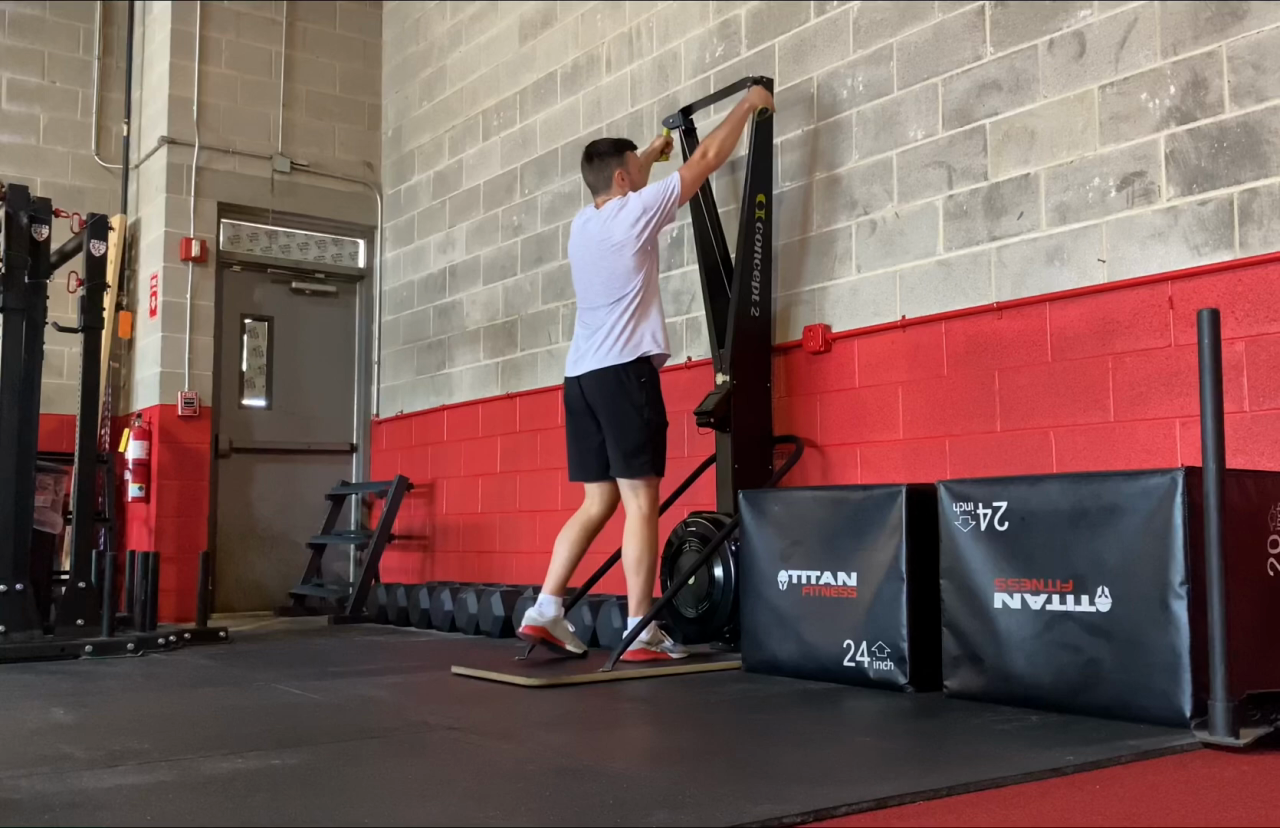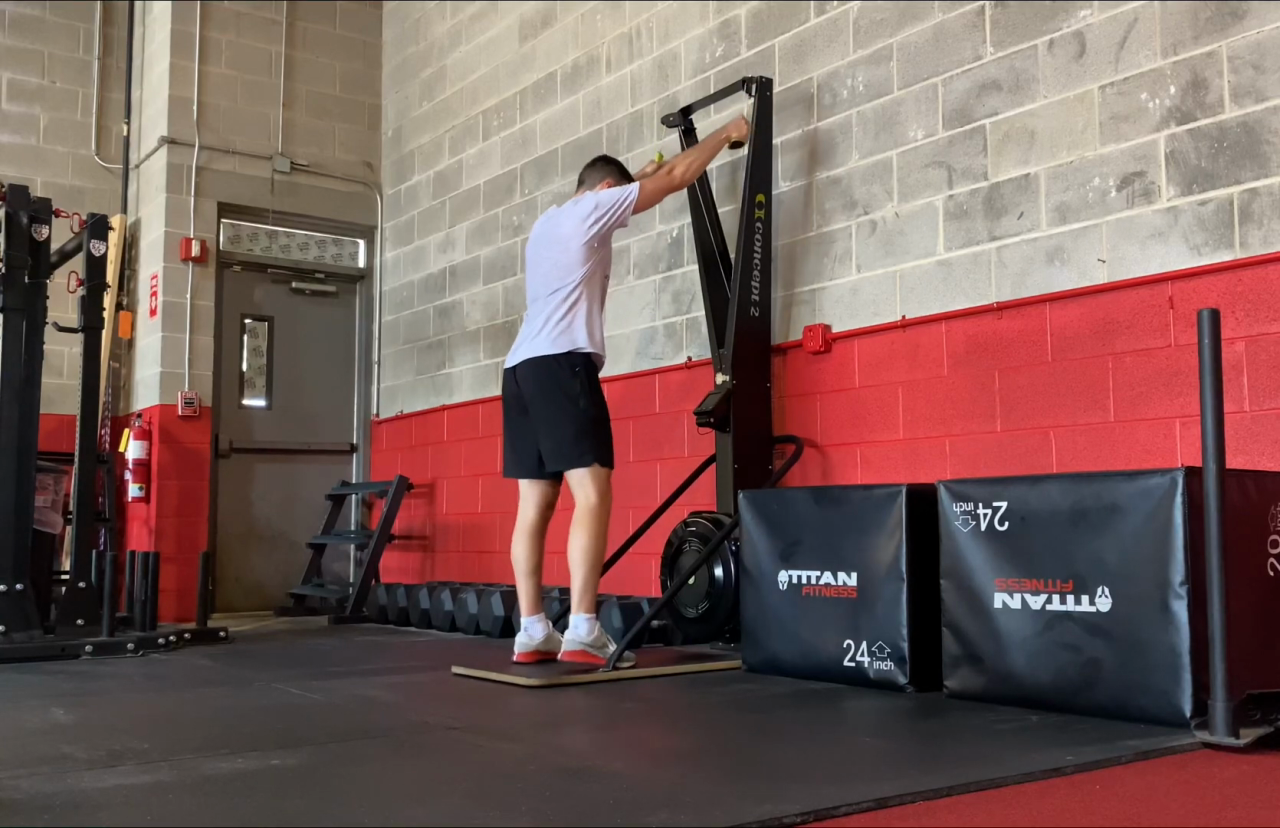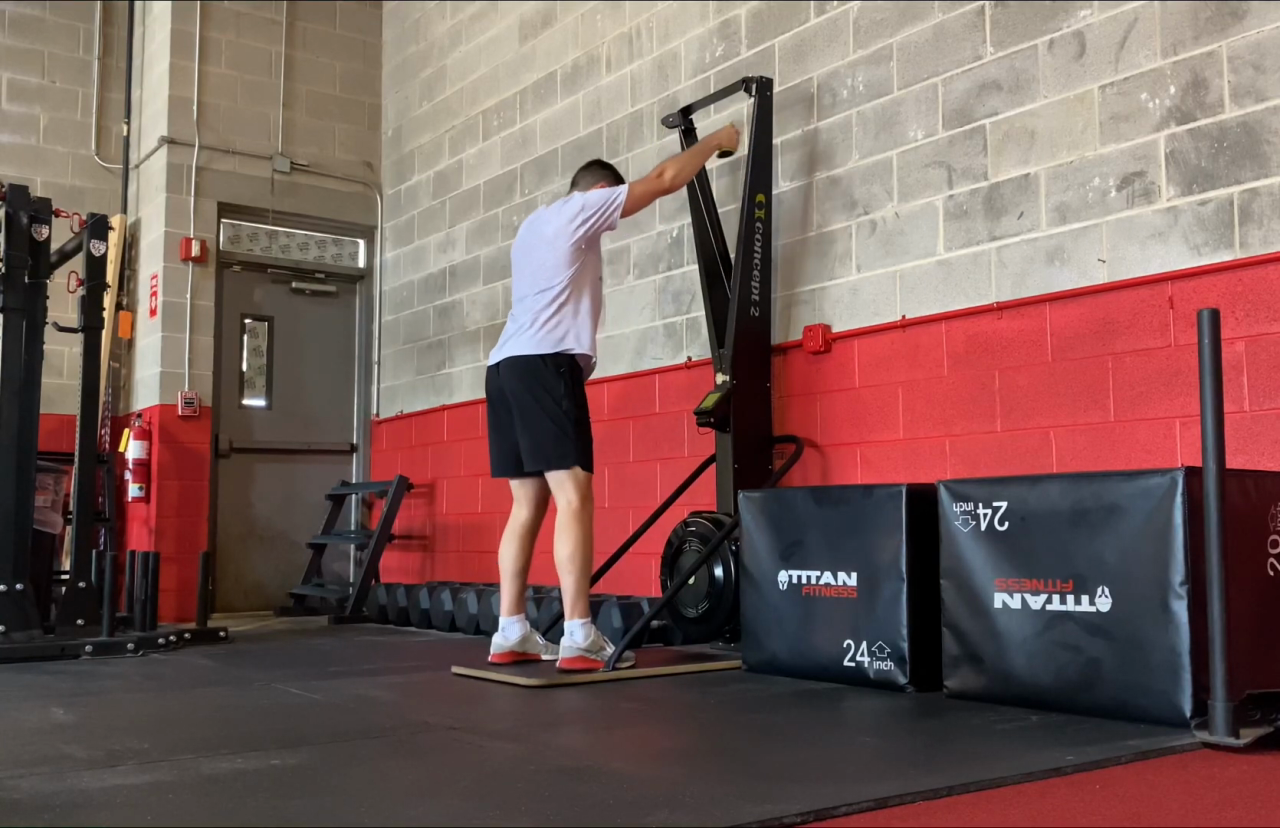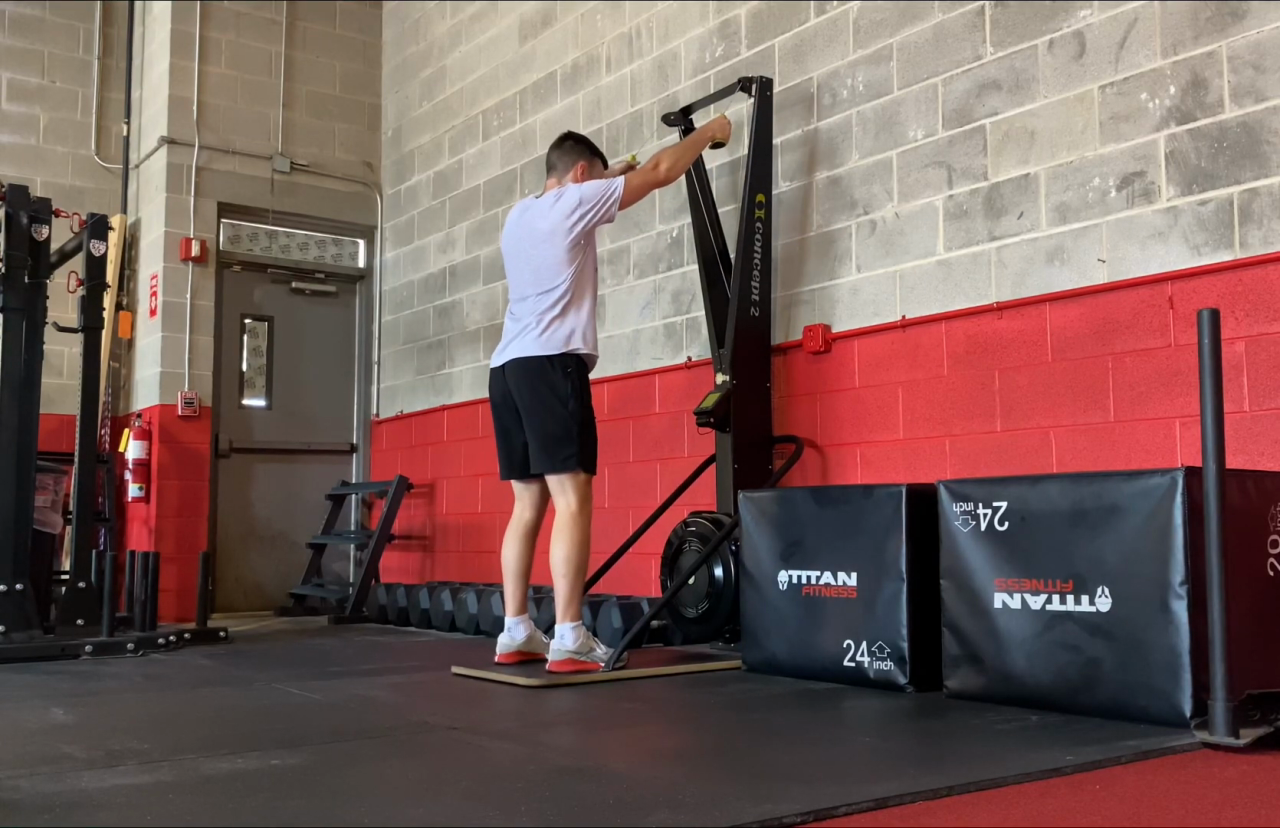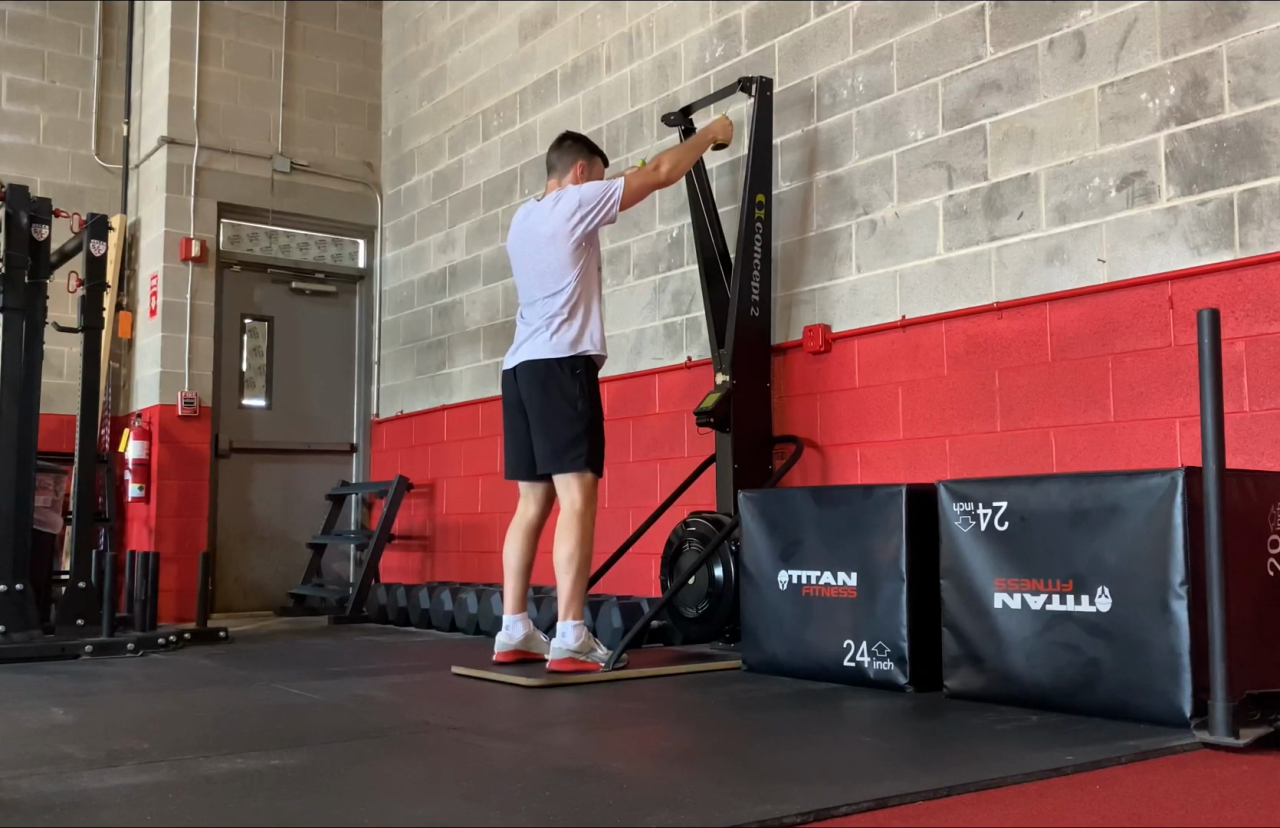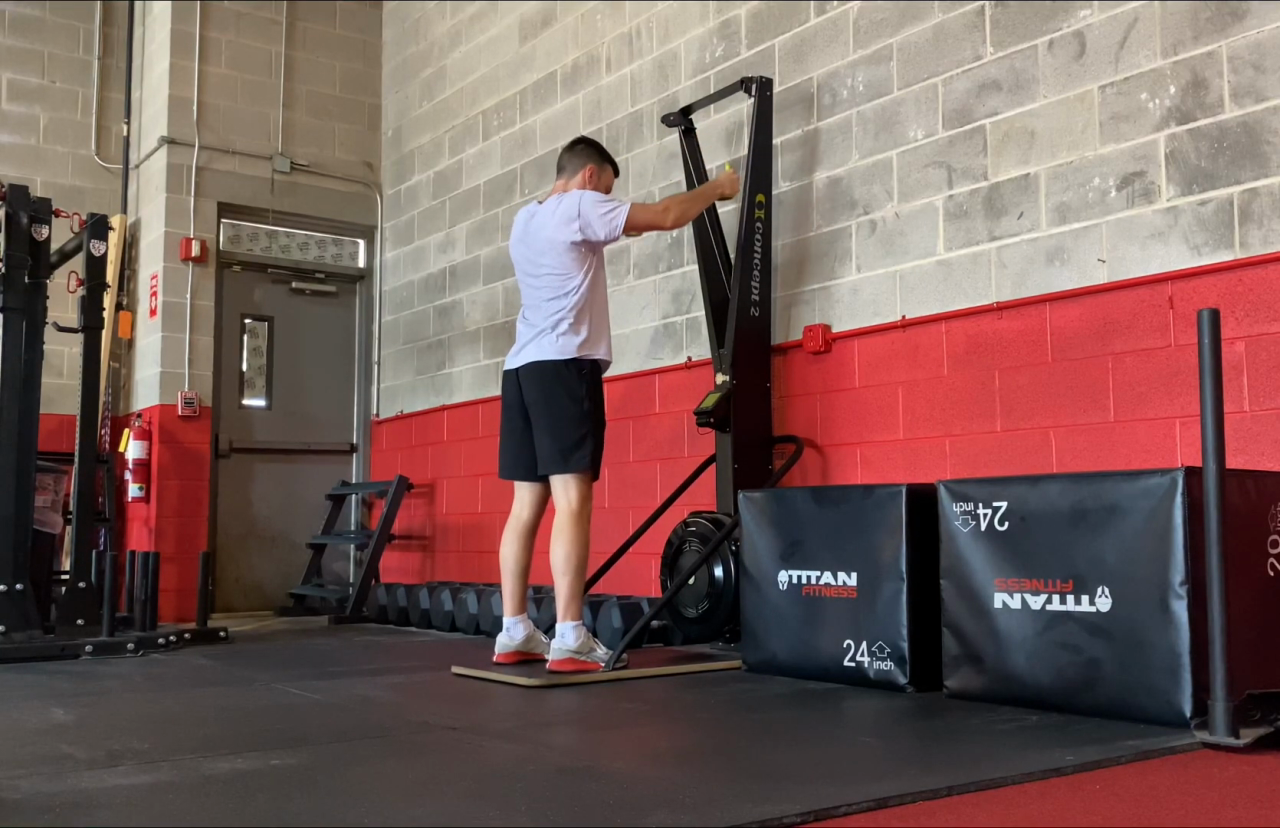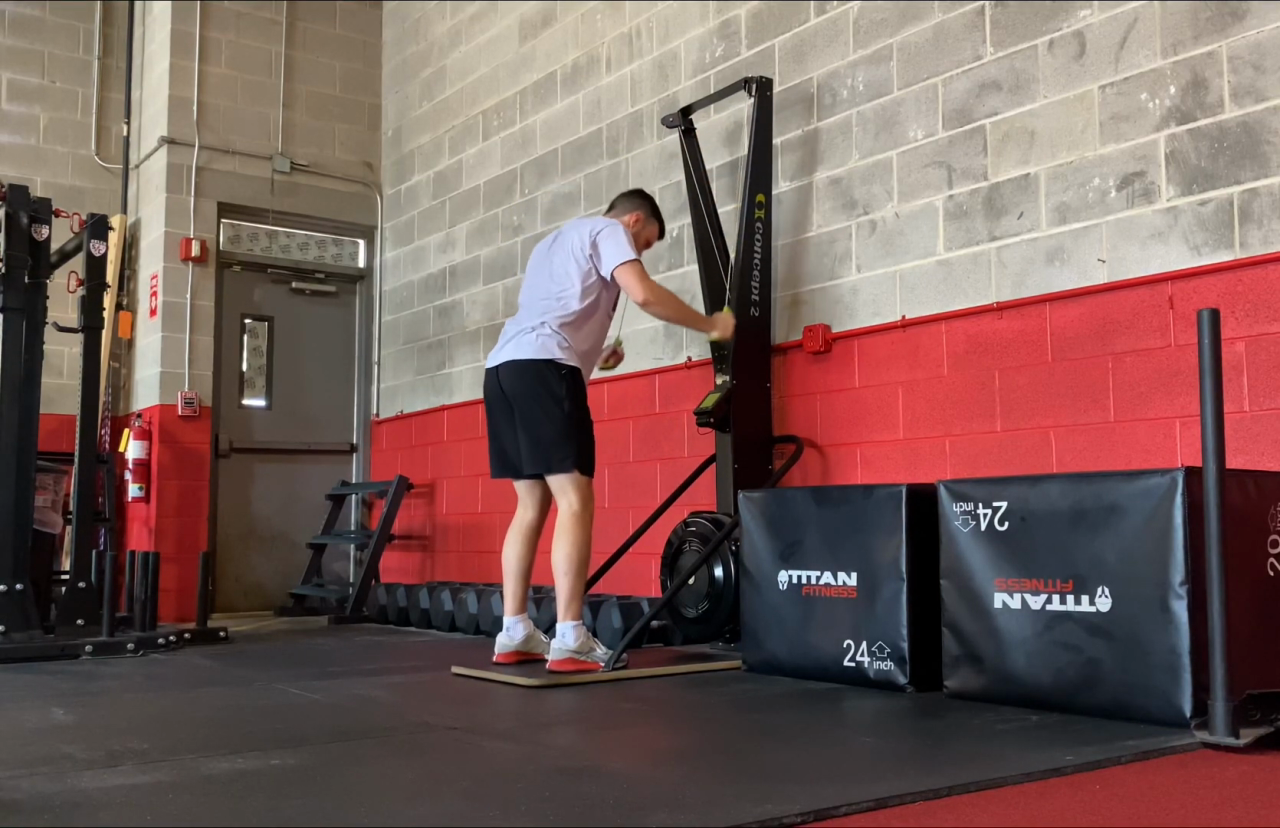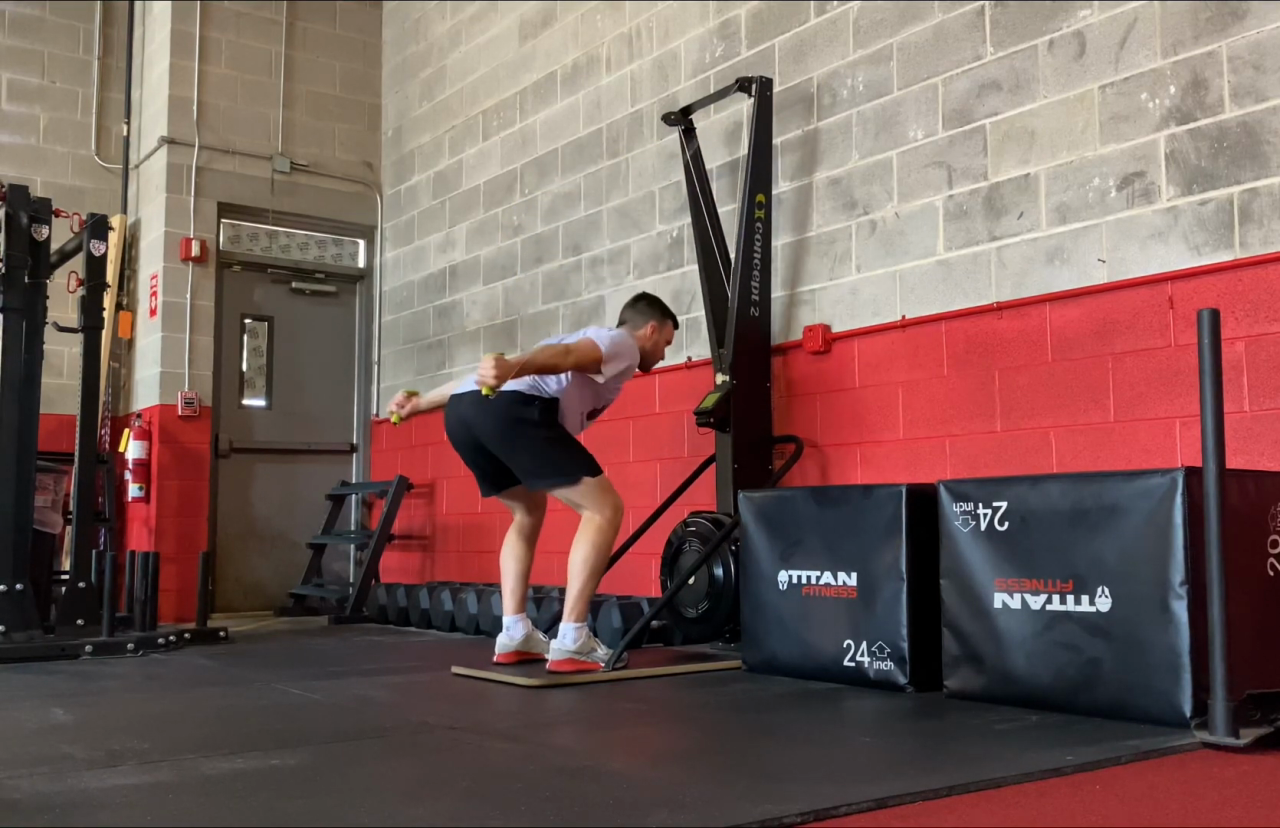
dt=0.7s
person 1, frame 1
left shoulder: (581, 224)
right shoulder: (634, 213)
right elbow: (708, 159)
left wrist: (649, 154)
right wrist: (748, 104)
left hip: (581, 376)
right hip: (624, 372)
left knee: (596, 503)
right knee: (641, 502)
left ankle: (545, 610)
right ankle: (641, 633)
person 1, frame 2
left shoulder: (548, 221)
right shoulder: (591, 209)
right elbow: (677, 177)
left wrist: (640, 173)
right wrist: (726, 133)
left hip: (521, 368)
right hip: (561, 364)
left knee: (535, 503)
right knee: (591, 494)
left ankle: (532, 630)
right ankle: (582, 631)
person 1, frame 3
left shoulder: (537, 223)
right shoulder: (579, 209)
right elbow: (664, 180)
right wrist: (716, 140)
left hip: (506, 368)
right hip: (543, 363)
left knee: (527, 505)
right knee: (573, 498)
left ankle: (511, 632)
right ankle: (579, 637)
person 1, frame 4
left shoulder: (518, 214)
right shoulder: (575, 201)
right elbow: (660, 172)
left wrist: (609, 176)
right wrist: (709, 132)
left hip: (507, 368)
right hip: (550, 364)
left knee: (529, 505)
right knee: (572, 500)
left ankle: (516, 632)
right ankle: (569, 640)
person 1, frame 5
left shoulder: (525, 216)
right shoulder: (575, 203)
right elbow: (661, 173)
left wrist: (614, 182)
right wrist: (711, 134)
left hip: (522, 368)
right hip: (561, 365)
left knee: (533, 503)
right knee: (576, 499)
left ankle: (514, 630)
right ankle: (570, 638)
person 1, frame 6
left shoulder: (526, 219)
right shoulder: (578, 207)
right elbow: (666, 217)
left wrist: (617, 225)
right wrist: (716, 187)
left hip: (522, 368)
right hip: (563, 365)
left knee: (528, 503)
right knee: (572, 500)
left ankle: (514, 632)
right ankle: (569, 640)
person 1, frame 7
left shoulder: (561, 237)
right shoulder: (609, 230)
right elbow: (645, 294)
left wrist: (593, 354)
right wrist: (708, 324)
left hip: (502, 365)
right hip: (541, 365)
left knee: (533, 503)
right knee: (575, 500)
left ankle: (514, 633)
right ankle: (570, 640)
person 1, frame 8
right shoulder: (622, 345)
right elbow: (564, 357)
left wrist: (420, 403)
right wrist: (511, 368)
left hip: (461, 410)
right hip: (509, 410)
left knee: (529, 511)
right knee: (603, 509)
left ankle: (515, 634)
right ankle: (572, 642)
